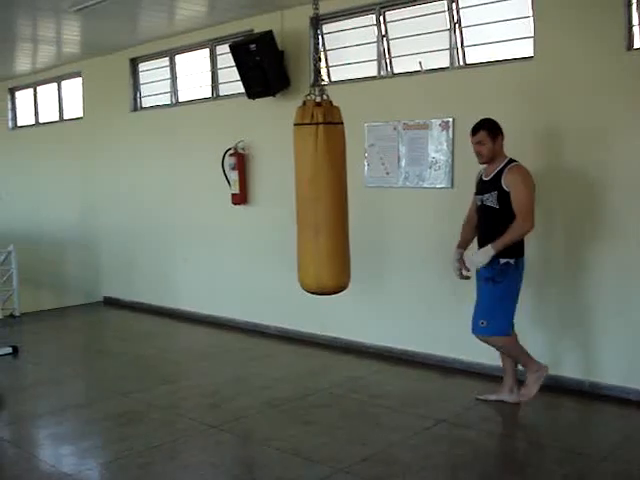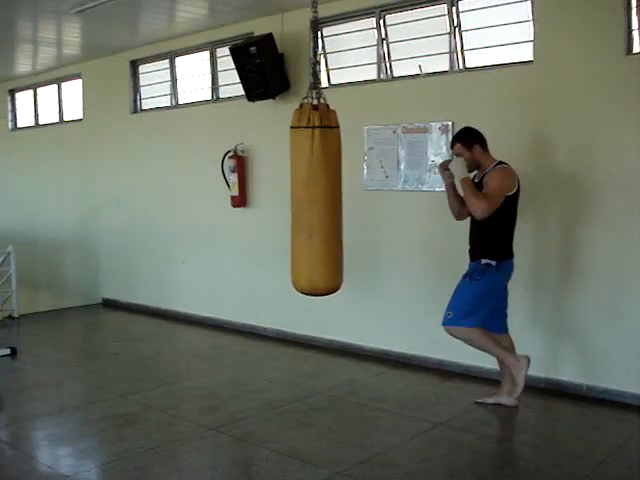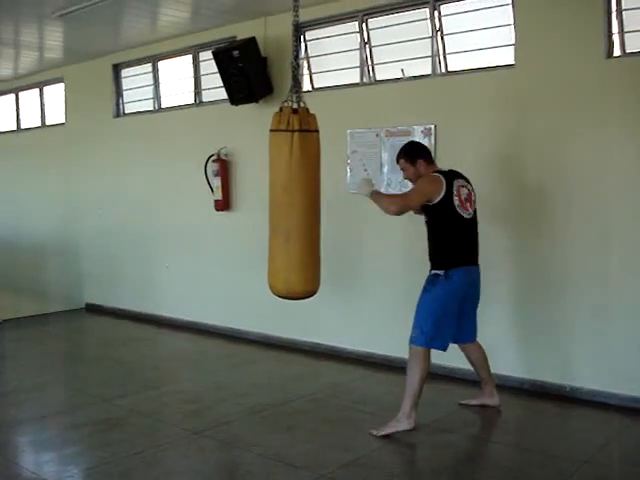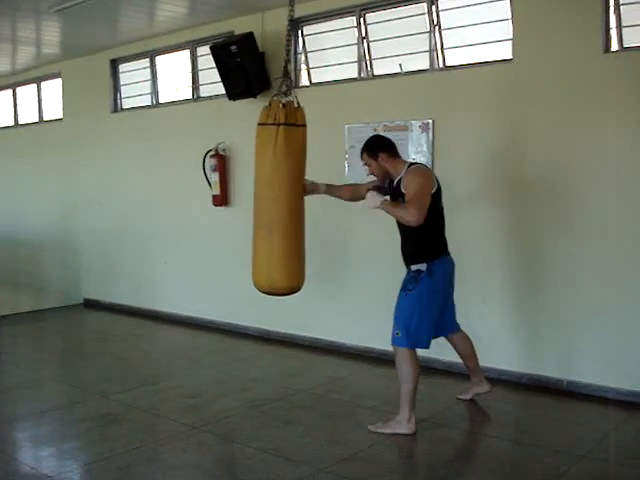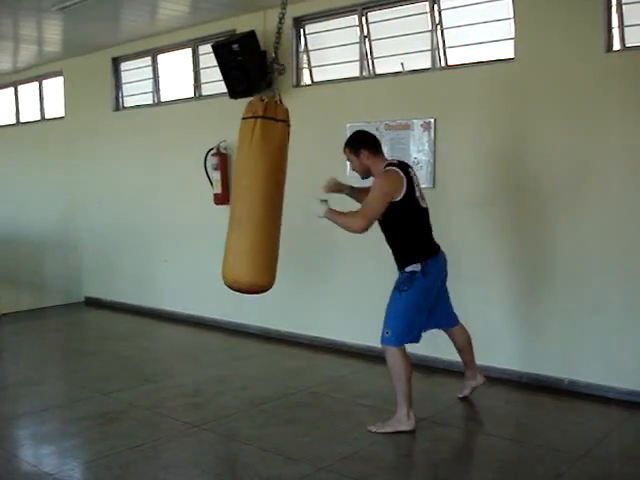
dt=0.3s
person 1, frame 1
left shoulder: (516, 173)
right shoulder: (483, 175)
left elbow: (525, 221)
right elbow: (472, 217)
left wrist: (491, 249)
right wrist: (460, 250)
left hip: (504, 262)
right hip: (486, 262)
left knee: (486, 329)
right knee: (500, 327)
left ankle: (533, 368)
right ankle: (509, 389)
person 1, frame 2
left shoulder: (501, 173)
right shoulder: (482, 175)
left elbow: (481, 210)
right elbow: (460, 213)
left wrist: (460, 178)
right wrist: (450, 182)
left hip: (490, 264)
right hip: (491, 263)
left knee: (454, 323)
right knee: (495, 327)
left ankle: (514, 362)
right ankle: (508, 391)
person 1, frame 3
left shoulder: (432, 183)
right shoulder: (459, 181)
left elbow: (394, 207)
left wrist: (371, 191)
right wrist: (419, 206)
left hip: (446, 275)
right hip: (469, 271)
left knee: (419, 344)
right knee: (465, 337)
left ankle: (406, 416)
right ankle: (489, 393)
person 1, frame 4
left shoulder: (418, 173)
right shoulder: (395, 179)
left elbow: (414, 217)
right elbow: (361, 192)
left wrist: (382, 203)
right wrist: (318, 187)
left hip: (427, 269)
right hip: (437, 264)
left knee: (403, 343)
right knee: (448, 328)
left ankle: (405, 419)
right ankle: (478, 380)
person 1, frame 5
left shoulder: (389, 178)
right shoulder: (393, 173)
left elbow: (359, 223)
right elbow: (369, 199)
left wrist: (328, 213)
right wrist: (341, 188)
left hip: (418, 270)
right hip: (432, 260)
left knee: (391, 341)
right knee: (448, 322)
left ankle: (405, 417)
right ankle: (472, 374)
